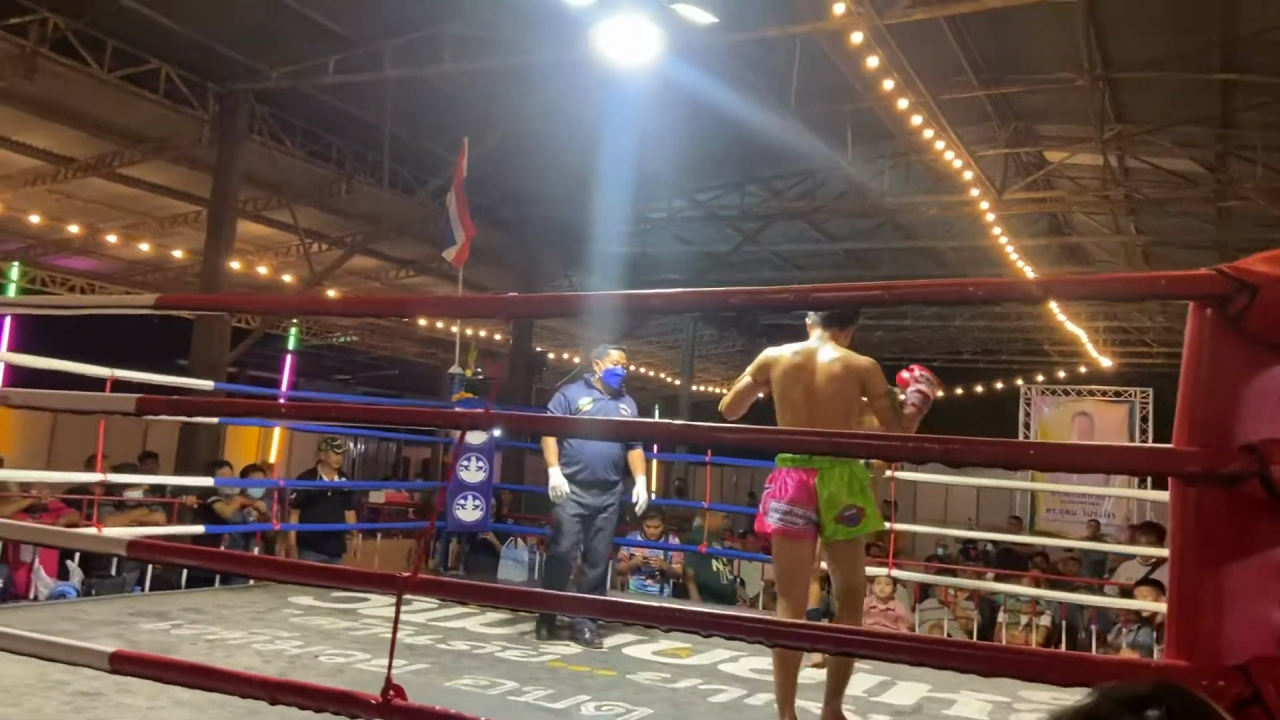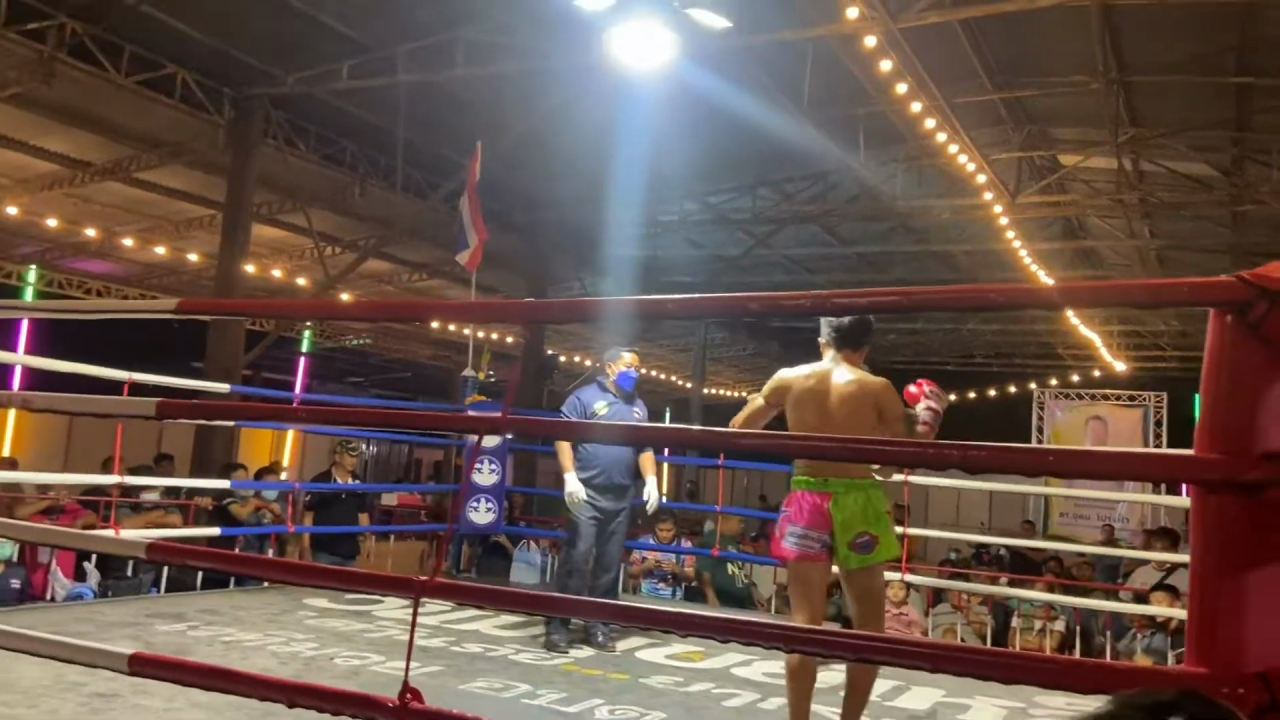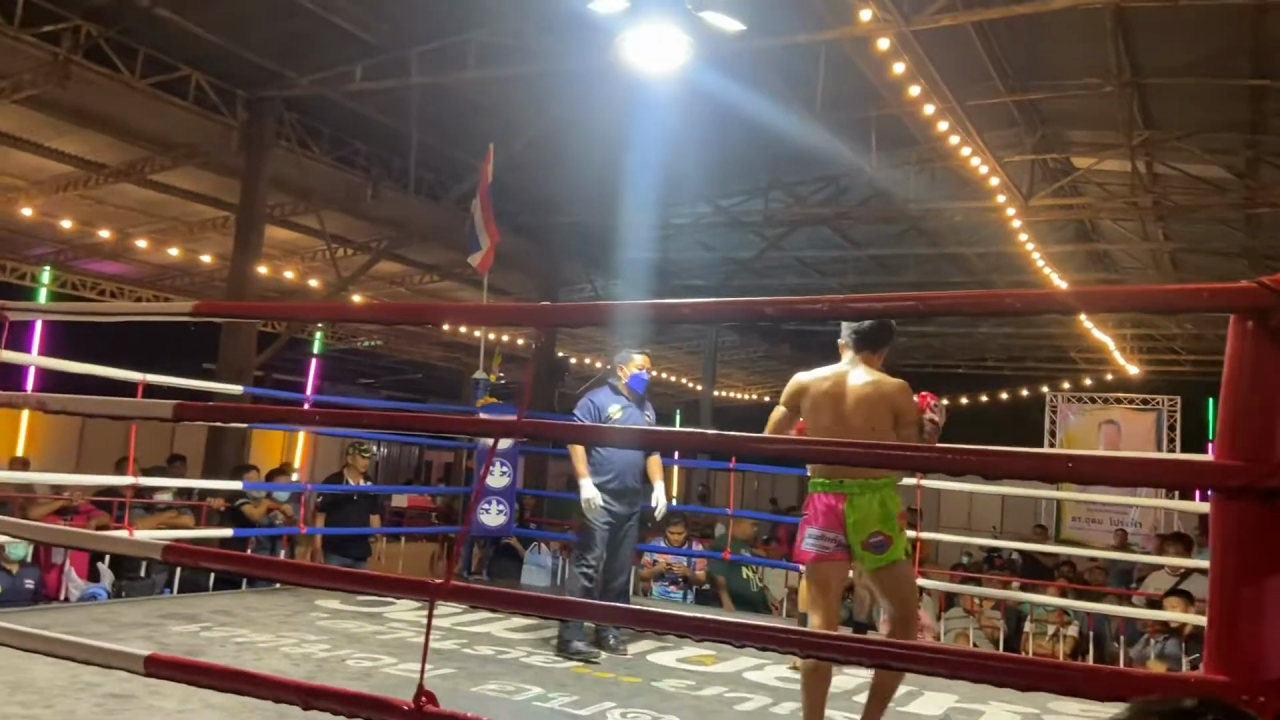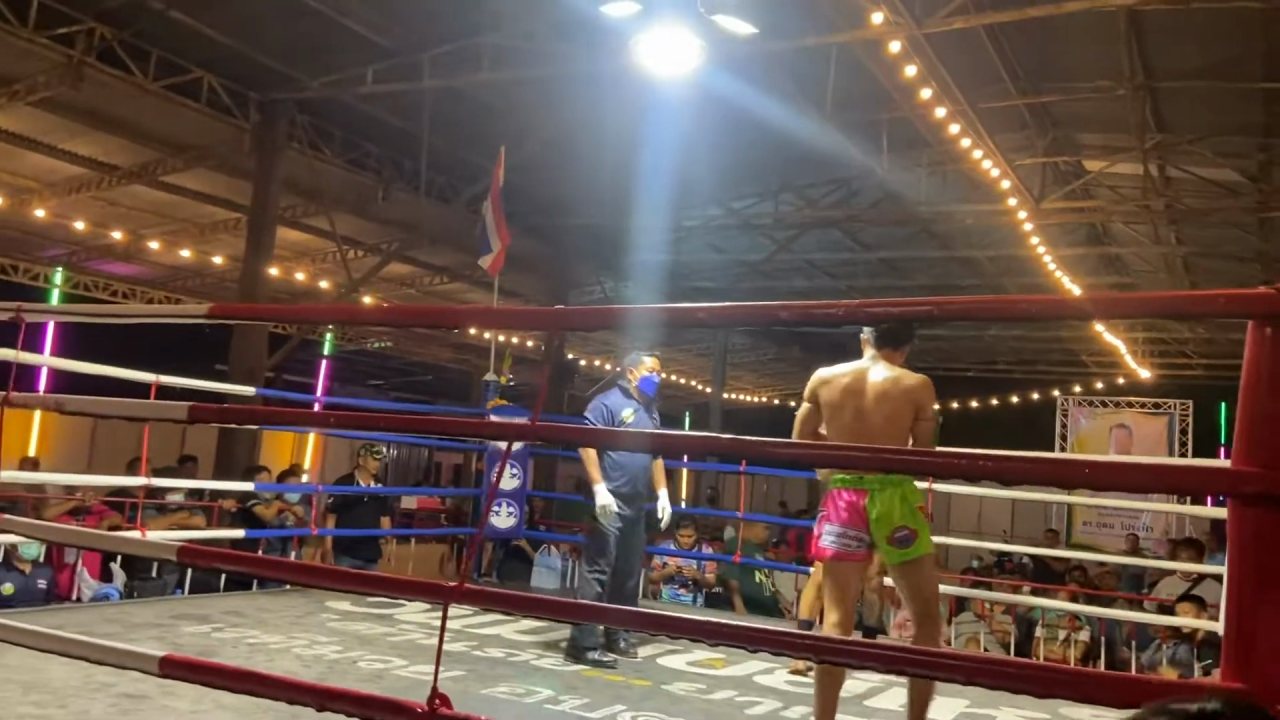
dt=0.1s
person 1, frame 1
left shoulder: (774, 359)
right shoulder: (864, 367)
left elbow: (727, 409)
right elbow: (898, 429)
right wrist: (920, 396)
left hip: (792, 483)
right hip: (840, 483)
left knee: (790, 607)
right knee: (849, 602)
person 1, frame 2
left shoulder: (787, 380)
right shoulder: (878, 389)
left elbow: (739, 428)
right wrist: (930, 414)
left hip: (807, 505)
right hip: (857, 505)
left knee: (805, 624)
right knee: (870, 626)
person 1, frame 3
left shoulder: (803, 383)
right shoulder: (895, 391)
left elbow: (772, 440)
right wrist: (929, 425)
left hip: (824, 506)
right hip: (875, 507)
left knee: (822, 623)
right knee: (904, 621)
person 1, frame 4
left shoulder: (824, 379)
right shoulder: (916, 386)
left elbow: (801, 439)
left hip: (843, 502)
right hip: (896, 501)
left knee: (837, 623)
right knee: (928, 619)
person 2, frame 1
left shoulder: (627, 404)
right shoulder: (570, 394)
left elbow: (634, 446)
right elbow: (549, 432)
left wrist: (640, 481)
right wrist: (554, 471)
left hip: (609, 494)
right hip: (572, 490)
left knee: (598, 560)
right knee: (562, 552)
left ankle: (584, 623)
right ankle: (546, 616)
person 2, frame 2
left shoulder: (638, 407)
right shoulder: (584, 397)
left elbow: (645, 449)
right elbow: (563, 437)
left wrist: (651, 481)
right wrist: (569, 477)
left hip: (621, 497)
right hip: (586, 494)
left knee: (610, 564)
right knee: (576, 557)
left ankle: (597, 627)
right ankle: (557, 625)
person 2, frame 3
left shoulder: (646, 409)
right shoulder: (597, 400)
left elbow: (652, 452)
right elbow: (576, 441)
left wrist: (658, 486)
right wrist: (585, 483)
left hip: (631, 501)
right hip: (598, 498)
left knee: (620, 569)
right knee: (587, 563)
left ankle: (607, 631)
right ankle: (570, 636)
person 2, frame 4
left shoulder: (652, 412)
right shoulder: (608, 403)
left elbow: (655, 457)
right elbow: (587, 445)
left wrist: (663, 494)
right wrist: (599, 489)
left hip: (636, 504)
right hip: (608, 502)
left knee: (629, 573)
right knee: (598, 568)
left ankle: (616, 635)
right ankle: (583, 642)
